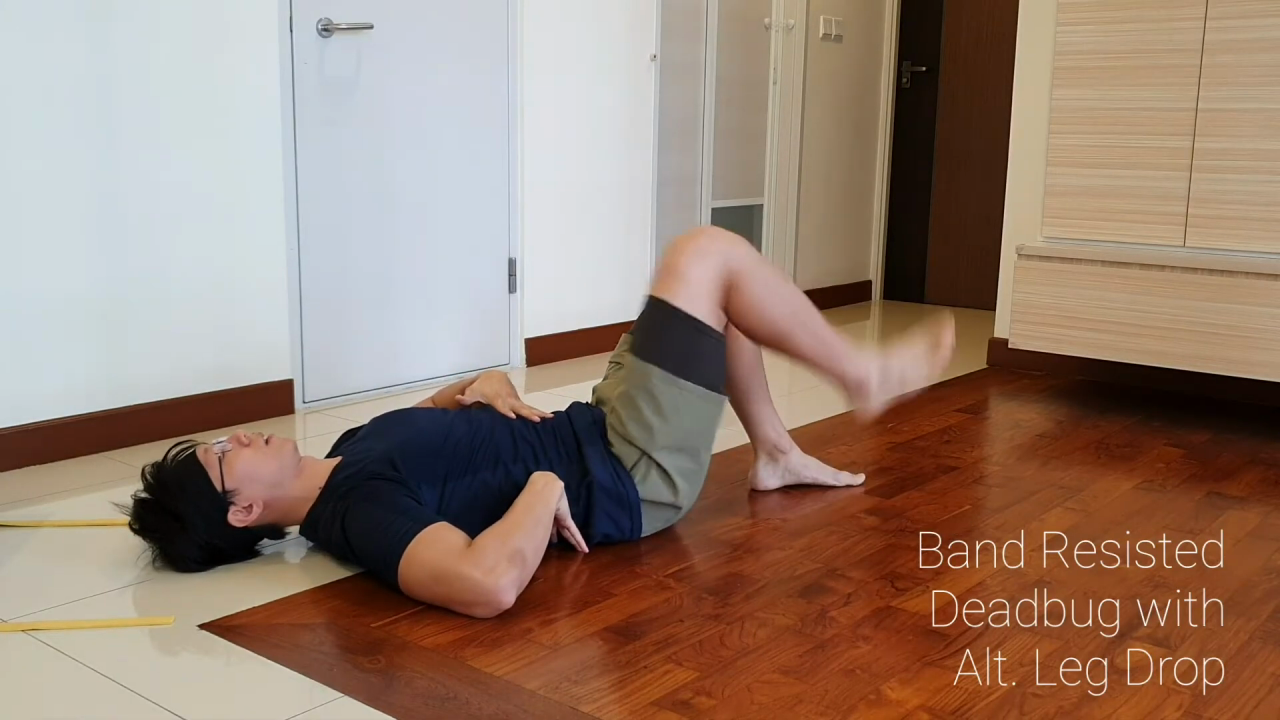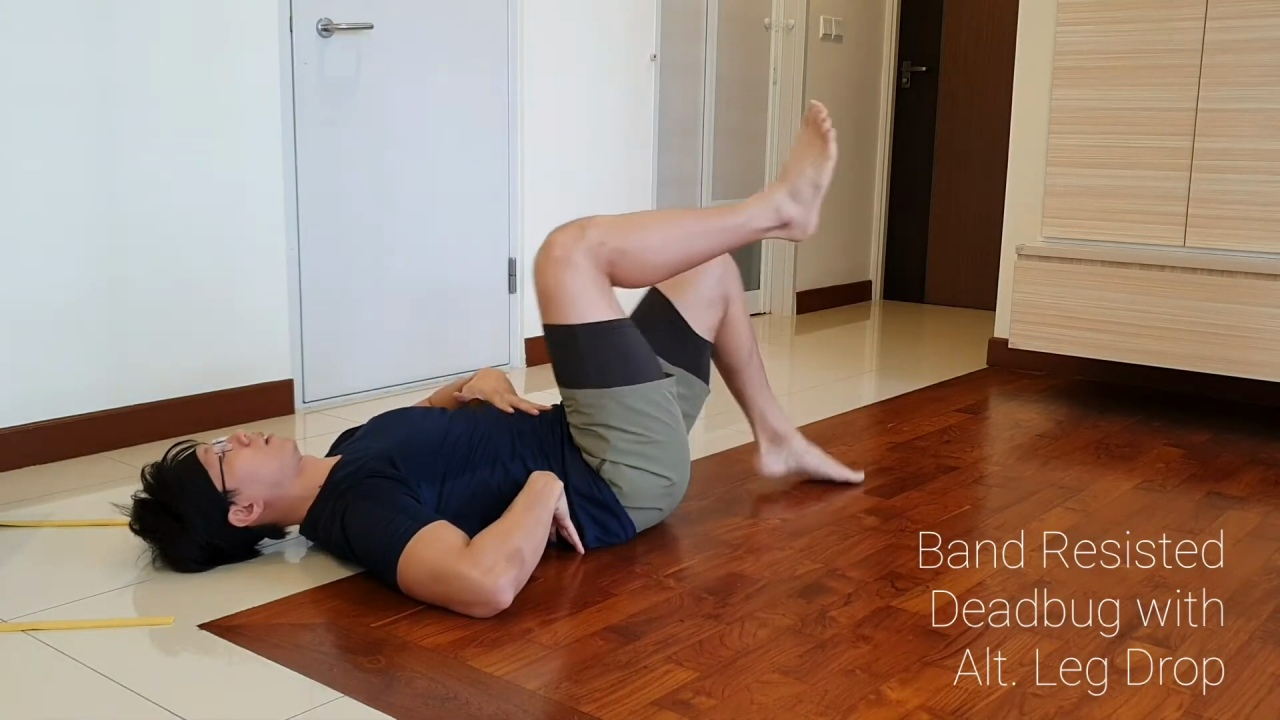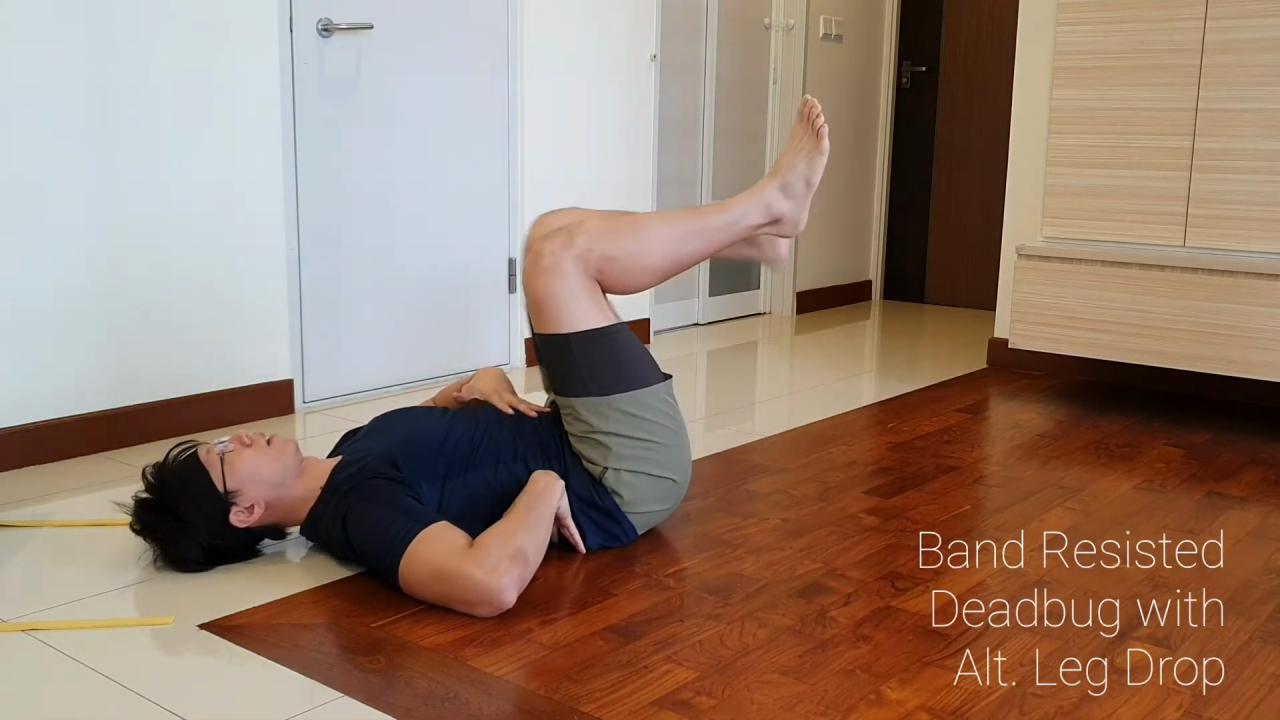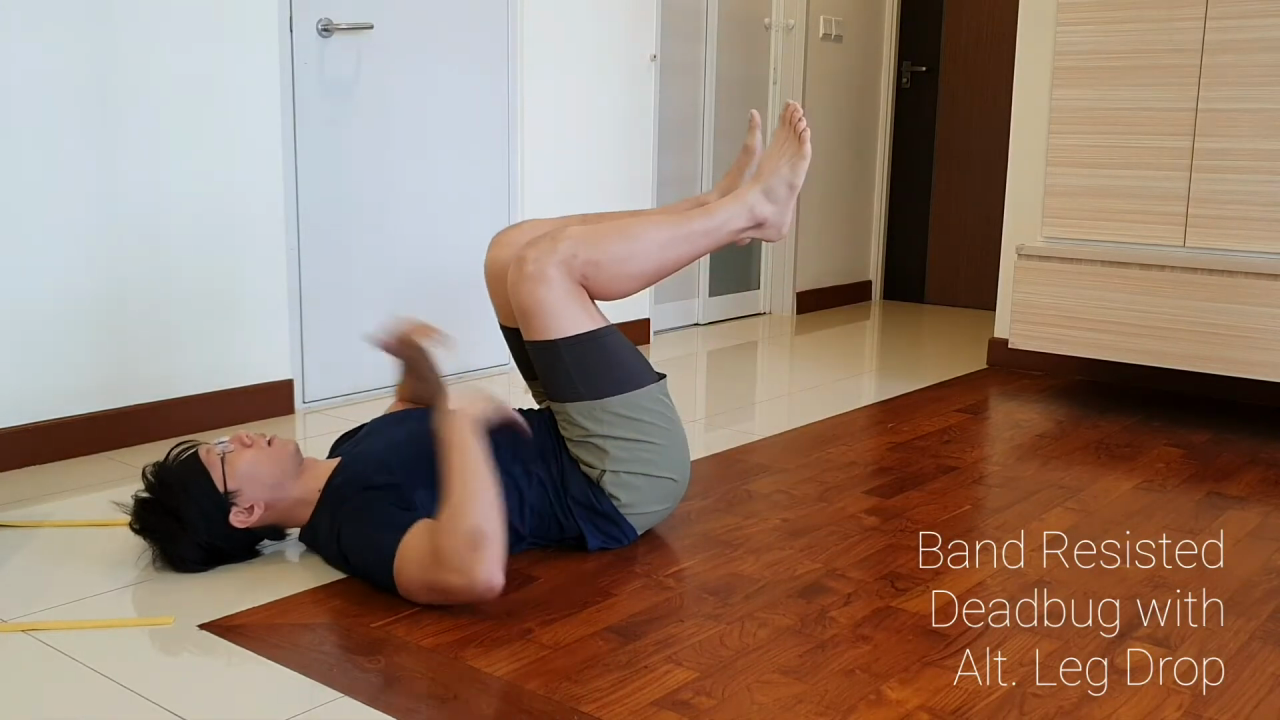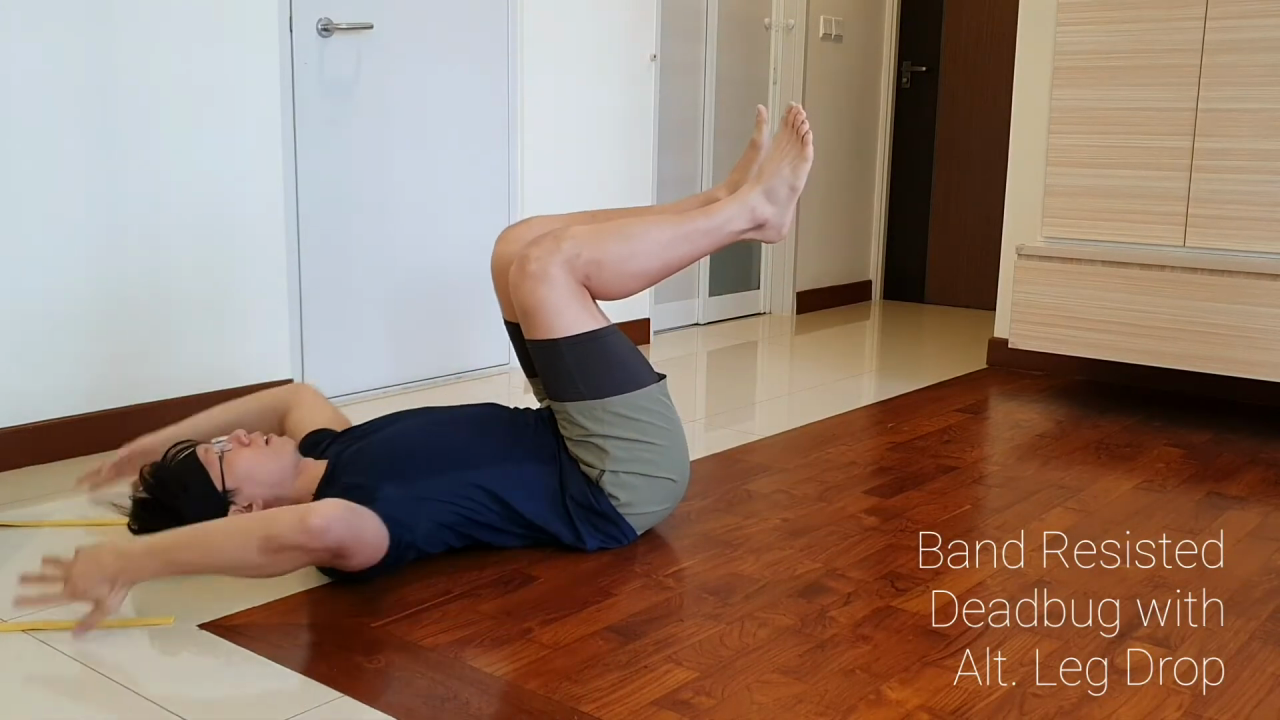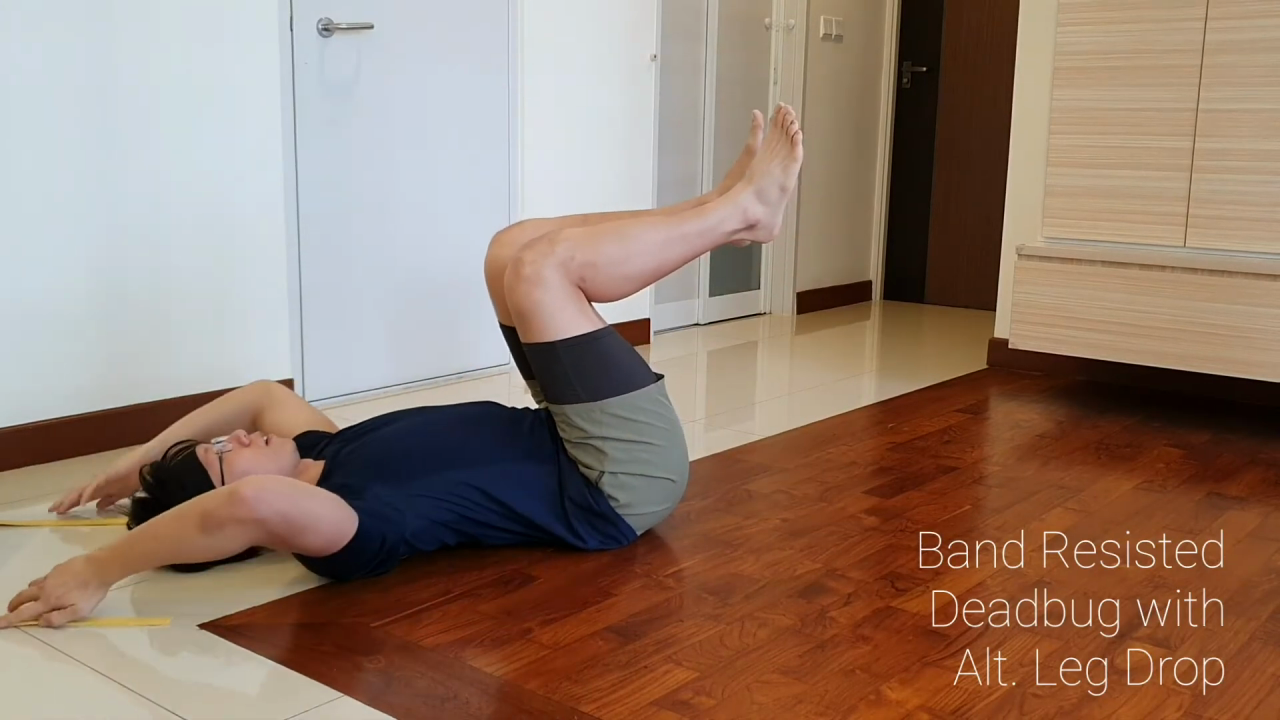
dt=0.4s
person 1, frame 1
left shoulder: (351, 453)
right shoulder: (358, 510)
right elbow: (488, 585)
left wrist: (478, 387)
right wrist: (547, 483)
left hip: (595, 424)
right hip: (636, 475)
left knee: (717, 282)
right knee: (706, 251)
left ankle: (777, 454)
right ankle: (864, 371)
person 1, frame 2
left shoulder: (349, 455)
right shoulder: (357, 510)
right elbow: (488, 585)
left wrist: (473, 385)
right wrist: (545, 484)
left hip: (569, 435)
right hip: (628, 479)
left knee: (711, 268)
right knee: (570, 249)
left ankle: (778, 441)
right ankle: (780, 207)
person 1, frame 3
left shoulder: (348, 458)
right shoulder: (359, 510)
left elbow: (423, 423)
right elbow: (489, 584)
left wrist: (473, 384)
right wrist: (544, 485)
left hip: (563, 437)
right hip: (632, 476)
left knee: (557, 230)
right knee: (560, 256)
left ankle: (754, 231)
right ankle: (769, 203)
person 1, frame 4
left shoulder: (350, 456)
right shoulder: (356, 521)
left elbow: (417, 412)
right elbow: (476, 571)
left wrist: (416, 364)
right wrist: (459, 420)
left hip: (557, 442)
right hip: (629, 482)
left knee: (517, 250)
right knee: (541, 267)
left ankle: (723, 205)
right ankle: (752, 208)
person 1, frame 5
left shoulder: (330, 461)
right shoulder: (332, 511)
left elbow: (298, 398)
right elbow: (325, 533)
left wrist: (163, 439)
right wrist: (136, 554)
left hip: (565, 452)
right hip: (624, 486)
left knee: (528, 247)
right knee: (546, 265)
left ankle: (724, 206)
right ankle: (750, 209)
person 1, frame 6
left shoulder: (328, 458)
right shoulder: (341, 529)
left elbow: (263, 392)
right elbow: (251, 504)
left wrist: (141, 459)
right wrist: (101, 567)
left hip: (568, 452)
right hip: (626, 484)
left knee: (519, 249)
right knee: (539, 266)
left ankle: (726, 208)
right ankle: (741, 208)
